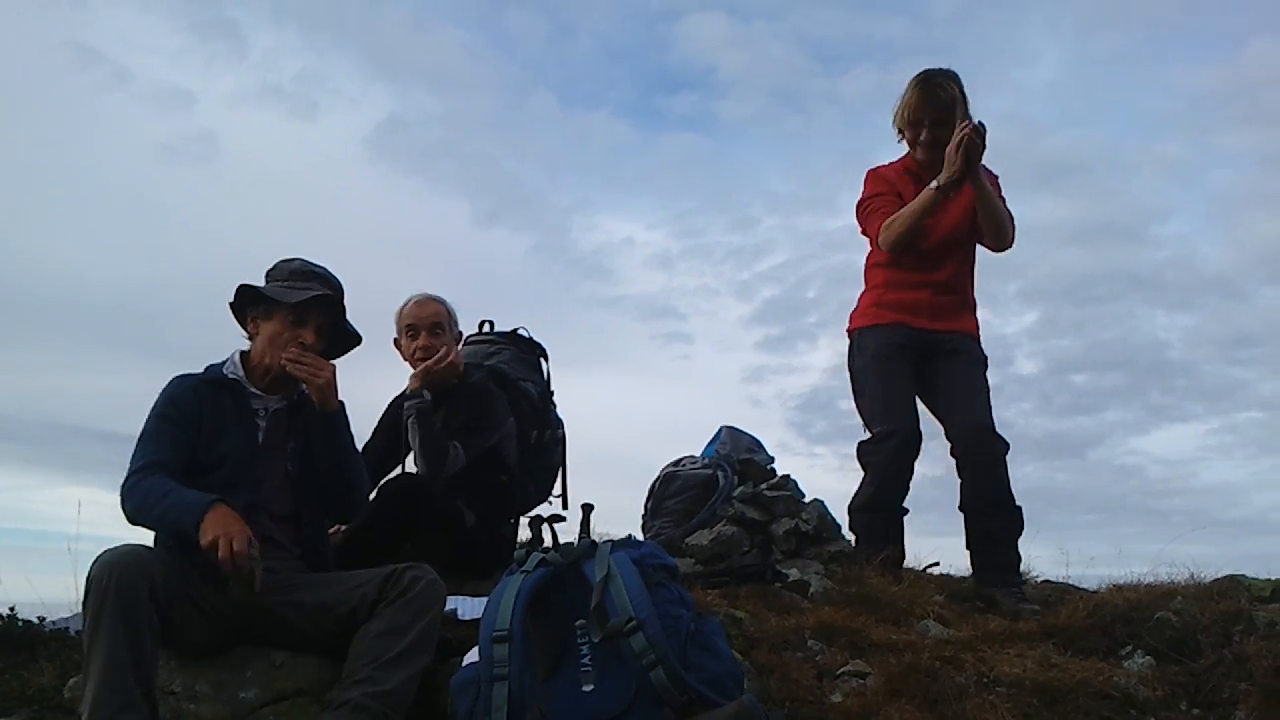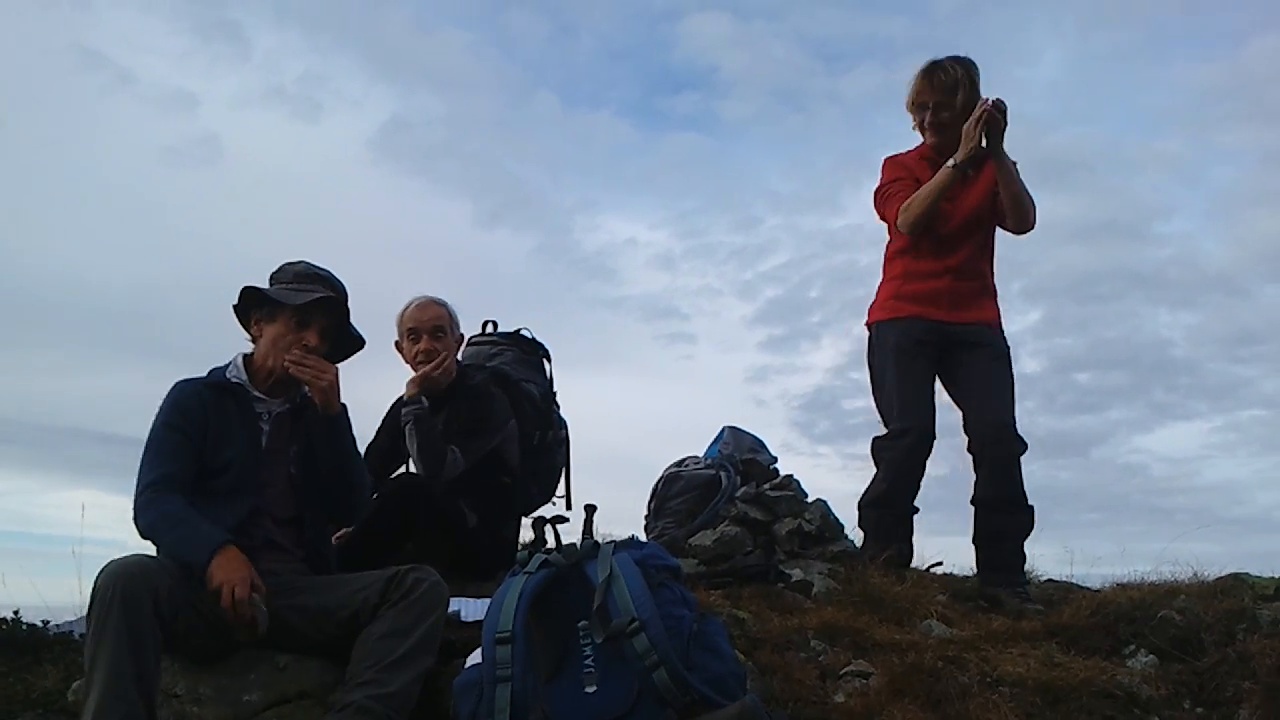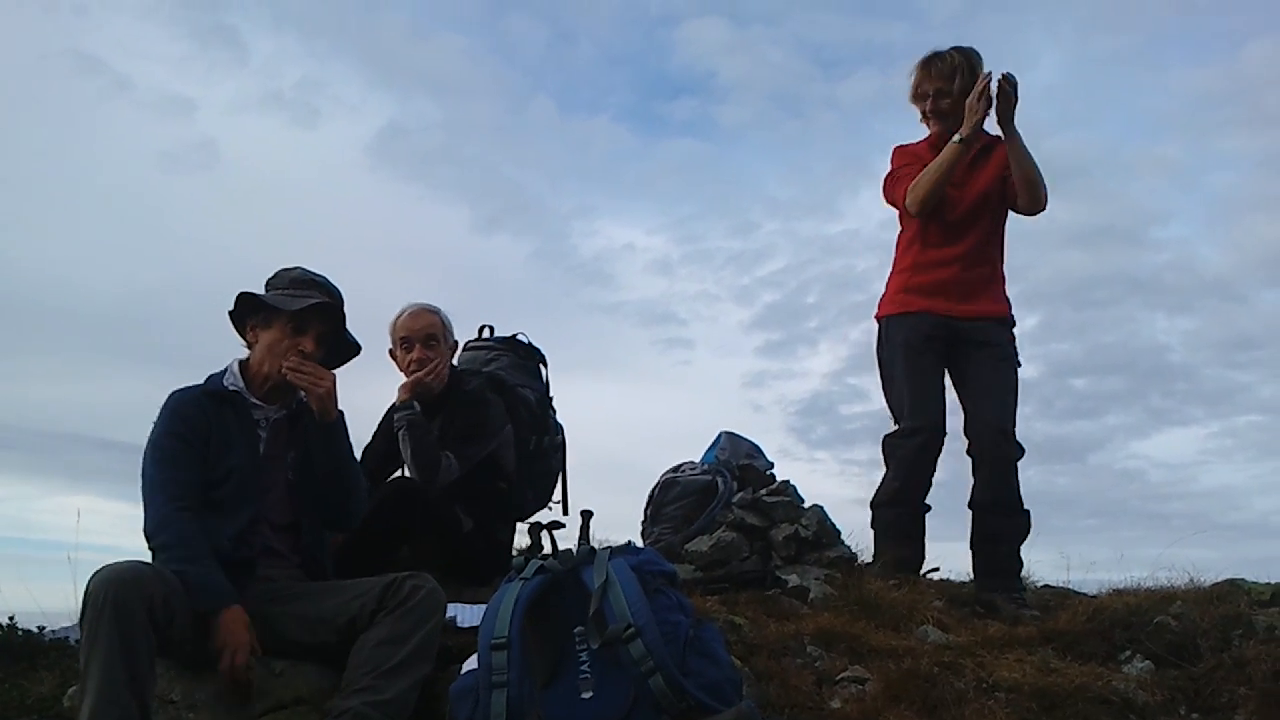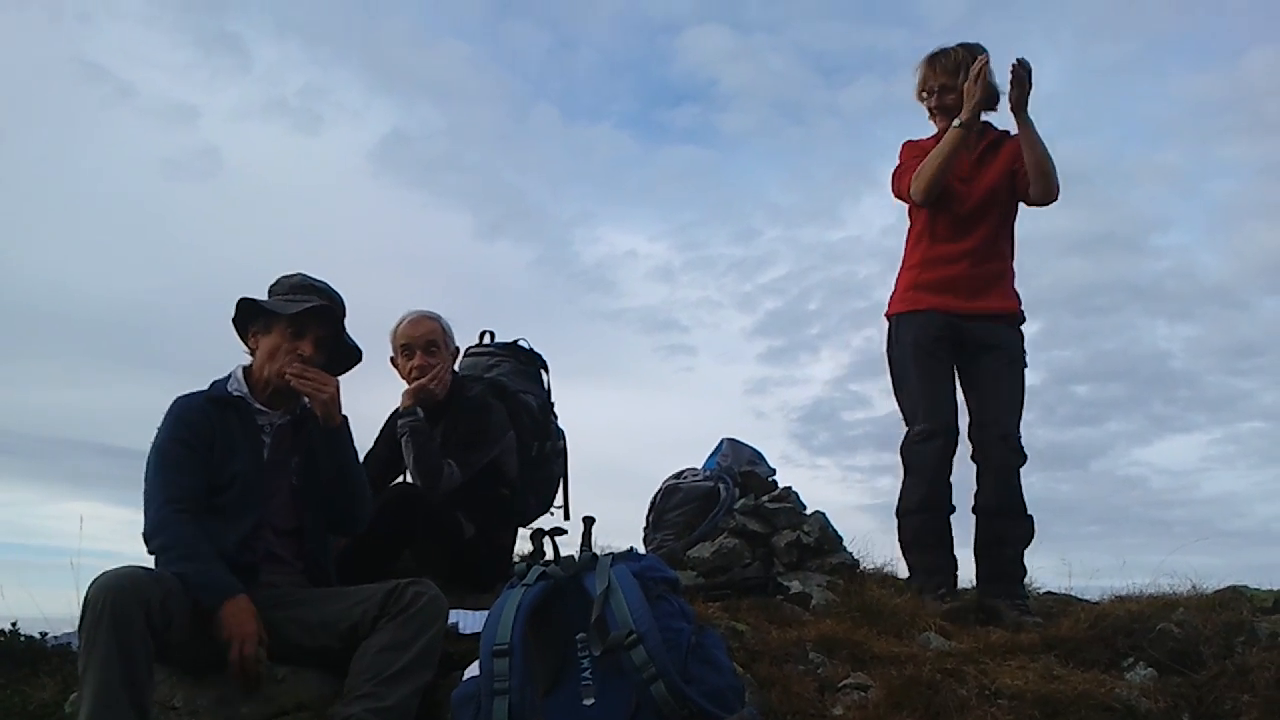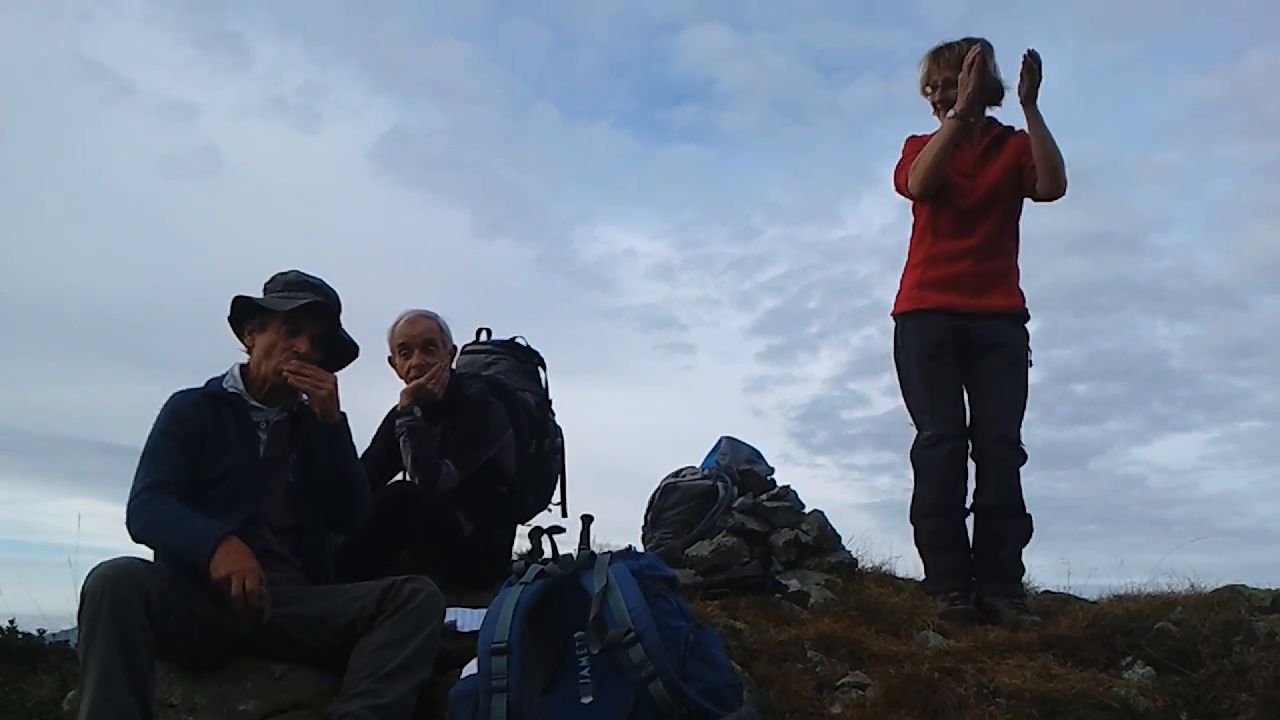
dt=0.1s
person 1, frame 1
left shoulder: (977, 183)
right shoulder: (881, 179)
left elbow: (1000, 239)
right elbow: (890, 238)
left wrist: (977, 173)
right wrist: (943, 179)
left hip: (953, 333)
right hip: (884, 328)
left knee: (978, 437)
right knee: (894, 437)
left ankle: (998, 573)
right ankle: (877, 558)
person 1, frame 2
left shoulder: (994, 170)
right shoulder: (899, 167)
left elbow: (1022, 222)
right elbow: (909, 221)
left wrist: (996, 152)
right wrist: (960, 159)
left hip: (974, 325)
right hip: (903, 320)
left knee: (997, 436)
right knee: (910, 433)
left ankle: (1003, 572)
right ankle: (884, 556)
person 1, frame 3
left shoulder: (1000, 156)
right shoulder: (909, 156)
left elbow: (1033, 202)
right elbow: (916, 200)
left wrist: (1006, 127)
right wrist: (963, 132)
left hip: (984, 318)
right hip: (911, 314)
left knee: (995, 439)
right knee: (918, 431)
left ankle: (998, 577)
right ankle: (896, 562)
person 1, frame 4
left shoulder: (1010, 150)
right shoulder: (918, 152)
left elbow: (1045, 192)
right elbow: (921, 191)
left wrist: (1021, 114)
right wrist: (966, 120)
left hip: (993, 316)
right hip: (920, 313)
left knee: (998, 442)
right knee: (932, 435)
left ankle: (1002, 582)
right ankle: (930, 576)
person 1, frame 5
left shoulder: (1015, 146)
right shoulder: (922, 146)
left elbow: (1053, 187)
right elbow: (919, 187)
left wrist: (1030, 107)
right wrist: (959, 116)
left hip: (998, 315)
right hip: (927, 312)
left knee: (999, 443)
right knee: (942, 439)
left ankle: (999, 582)
right ankle: (949, 580)
person 2, frame 1
left shoulder: (315, 413)
right shoulder: (191, 395)
left elbow: (348, 508)
right elbow: (141, 487)
left wrist: (328, 410)
right wrist: (207, 510)
left hip: (293, 590)
right hip: (199, 581)
left knee: (418, 585)
right knee: (124, 567)
person 2, frame 2
left shoulder: (318, 416)
right shoulder: (194, 400)
left elbow: (349, 512)
right elbow: (153, 502)
left wrist: (331, 412)
right wrist: (217, 554)
left hip: (296, 593)
right hip: (203, 588)
left knee: (421, 587)
right knee: (128, 579)
person 2, frame 3
left shoulder: (315, 423)
right shoulder: (191, 408)
left elbow: (346, 519)
right elbow: (168, 519)
left wrist: (329, 420)
right wrist: (223, 606)
left hip: (293, 600)
right hip: (202, 598)
left knee: (418, 593)
right knee: (122, 585)
person 2, frame 4
left shoulder: (319, 429)
right shoulder: (195, 414)
left elbow: (351, 523)
right elbow: (166, 521)
left wrist: (333, 424)
right wrist: (226, 600)
left hip: (295, 606)
right hip: (203, 601)
left knee: (420, 600)
right knee: (120, 591)
person 2, frame 5
left shoulder: (316, 425)
right shoulder: (193, 410)
left elbow: (350, 520)
right elbow: (146, 510)
left wrist: (331, 422)
right wrist: (219, 543)
left hip: (292, 603)
right hip: (199, 597)
left knee: (417, 597)
right knee: (117, 581)
person 3, frame 1
left shoulder: (482, 395)
right shoulder: (407, 402)
left elbow: (435, 469)
right elbow: (364, 473)
left wrist: (418, 394)
left hip: (482, 541)
right hip: (431, 535)
left knee: (405, 489)
person 3, frame 2
left shoulder: (484, 397)
right shoulder: (409, 405)
left elbow: (434, 473)
right elbow: (368, 474)
left wrist: (416, 399)
left hip: (485, 542)
right hip: (433, 536)
left knee: (405, 489)
person 3, frame 3
left shoulder: (479, 403)
right shoulder: (405, 410)
left elbow: (429, 478)
right elbow: (362, 481)
left wrist: (407, 406)
left hip: (479, 549)
right hip: (429, 541)
left knee: (402, 494)
person 3, frame 4
left shoulder: (481, 409)
right shoulder: (406, 416)
left elbow: (432, 484)
left wrist: (411, 412)
left hip: (481, 555)
right hip: (431, 547)
left knee: (403, 499)
person 3, frame 5
left shoulder: (480, 407)
right shoulder: (405, 415)
left elbow: (430, 484)
left wrist: (409, 412)
left hip: (479, 554)
right hip: (429, 545)
left knee: (402, 497)
